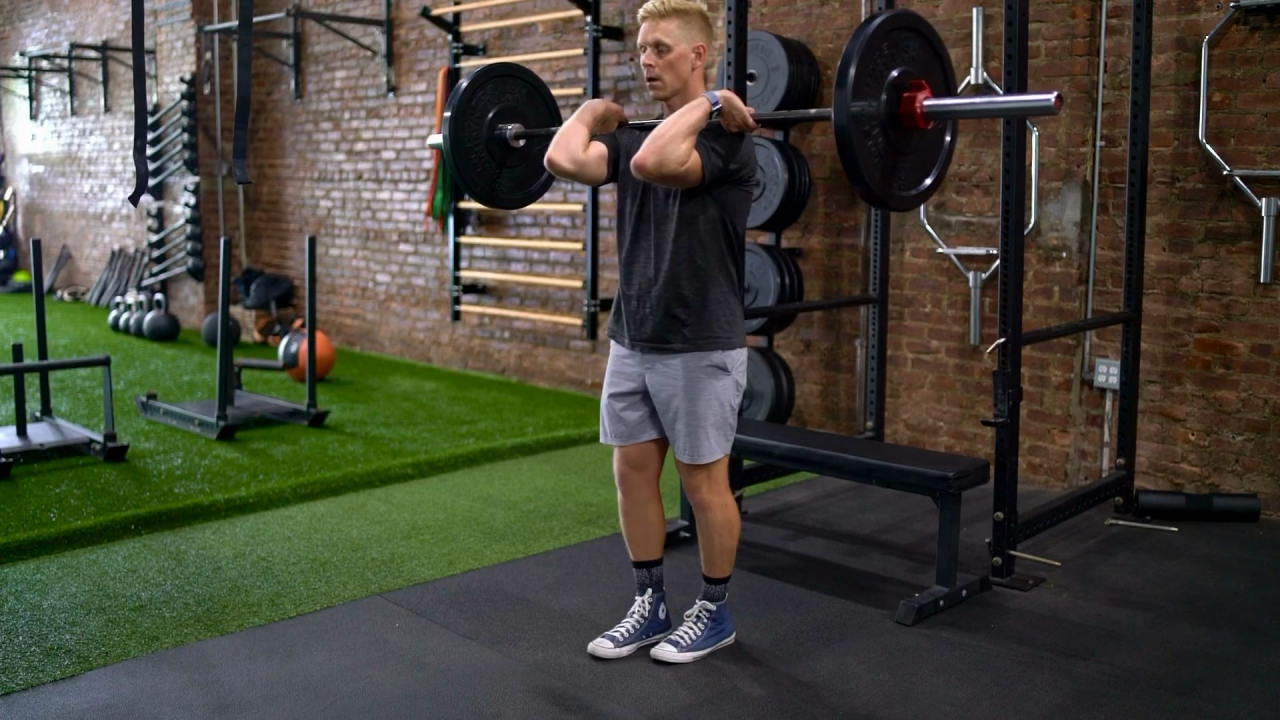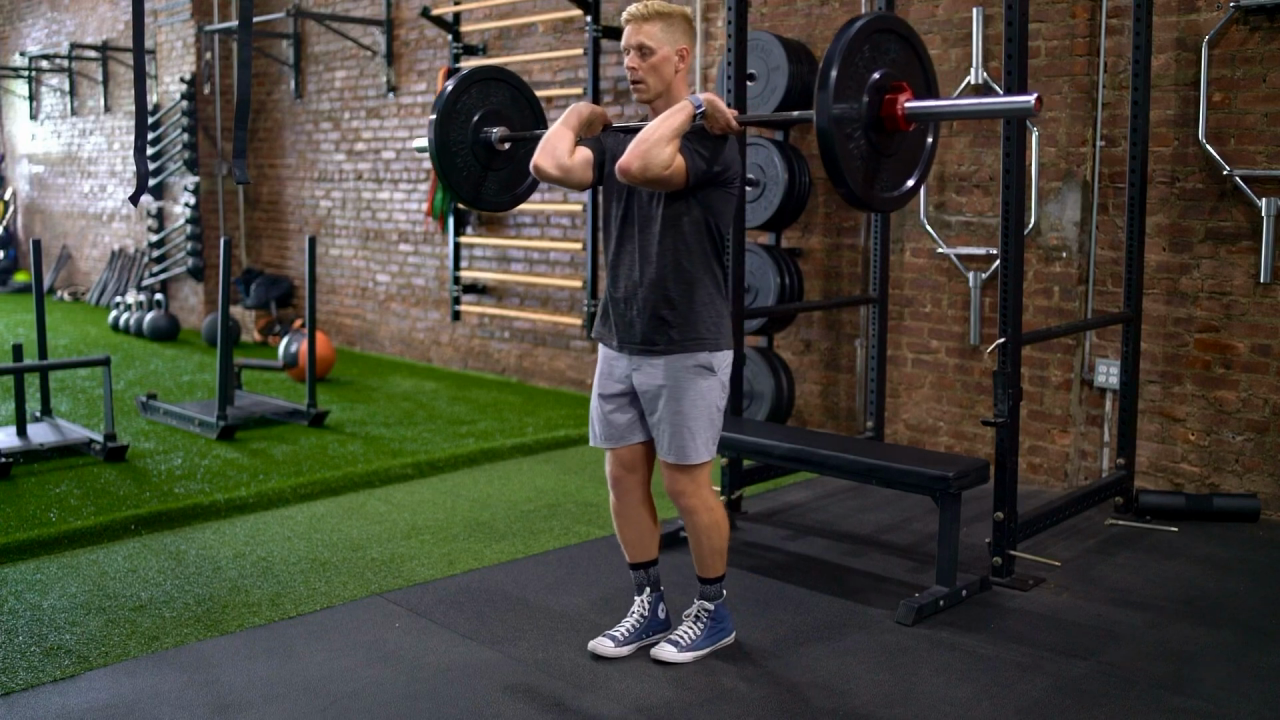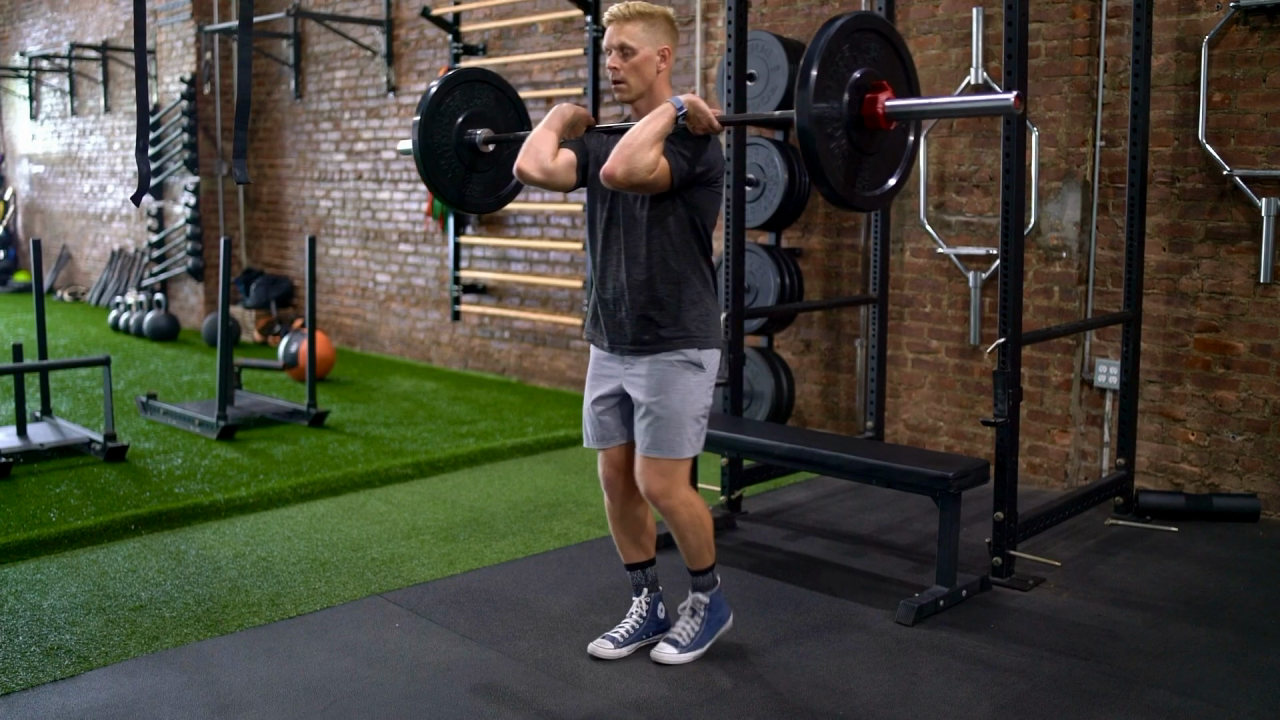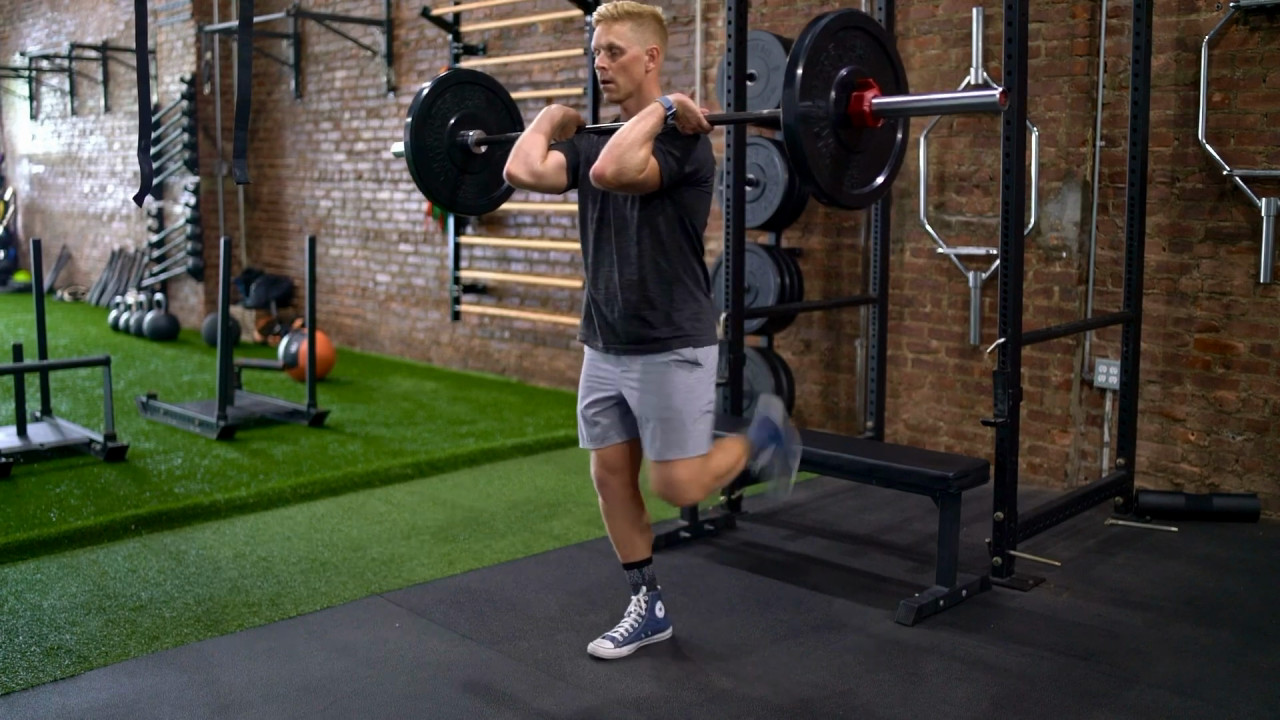
dt=0.3s
person 1, frame 1
left shoulder: (724, 138)
right shoulder: (633, 135)
left elbow: (653, 163)
right elbow: (563, 159)
left wrist: (709, 104)
right wrist: (595, 110)
left hip: (700, 346)
right hip: (633, 339)
left knee: (703, 483)
right knee: (631, 472)
left ankle: (713, 612)
right ankle: (649, 606)
person 1, frame 2
left shoulder: (709, 141)
right shoulder: (619, 138)
left elbow: (637, 168)
right elbow: (549, 165)
left wrist: (690, 107)
right wrist: (580, 114)
left hip: (687, 347)
right hip: (620, 341)
left knee: (687, 484)
right knee: (624, 475)
left ankle: (711, 612)
right ankle: (649, 606)
person 1, frame 3
left shoulder: (694, 142)
right shoulder: (603, 141)
left elbow: (623, 172)
right elbow: (535, 167)
left wrist: (672, 110)
right wrist: (564, 117)
left hip: (677, 346)
right hip: (611, 343)
left knee: (660, 486)
right knee: (616, 479)
left ankle: (708, 598)
right ankle: (648, 607)
person 1, frame 4
left shoulder: (682, 141)
right shoulder: (590, 140)
left elbow: (610, 172)
right elbow: (521, 171)
left wrist: (660, 109)
right wrist: (550, 119)
left hip: (672, 346)
right hip: (605, 344)
left knee: (679, 484)
right knee: (610, 477)
left ankle: (764, 436)
right ankle: (647, 607)
